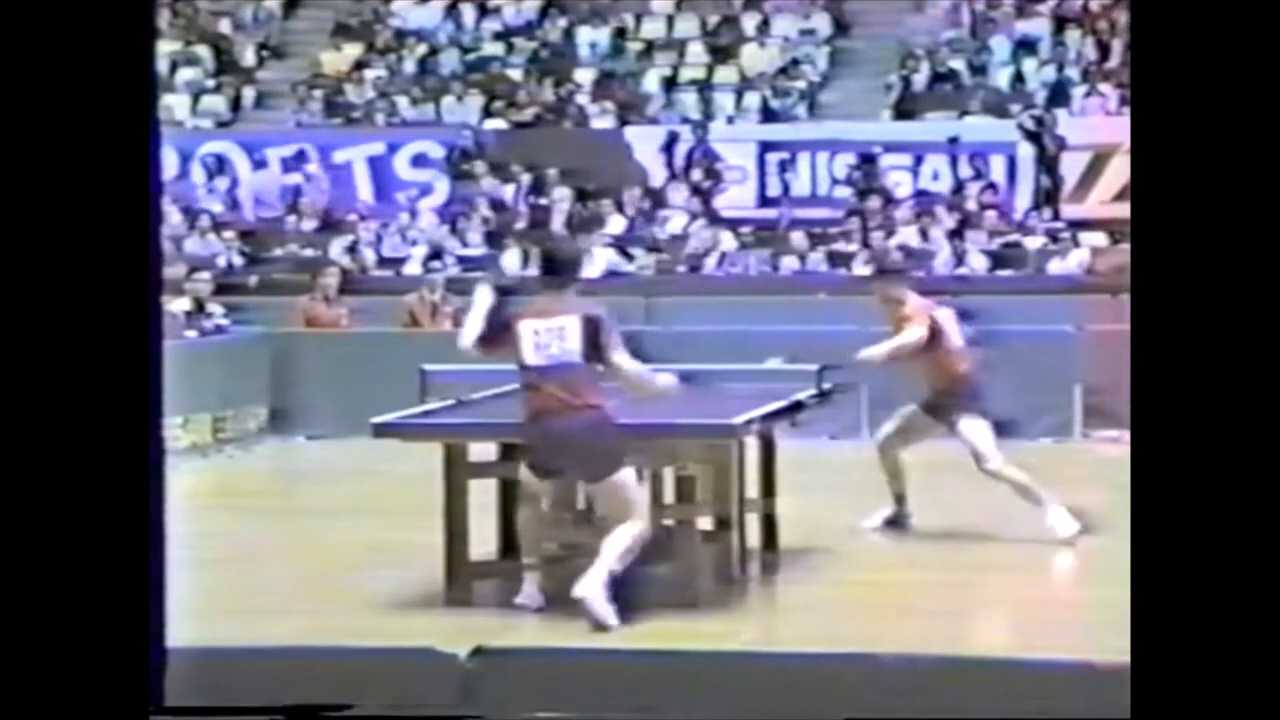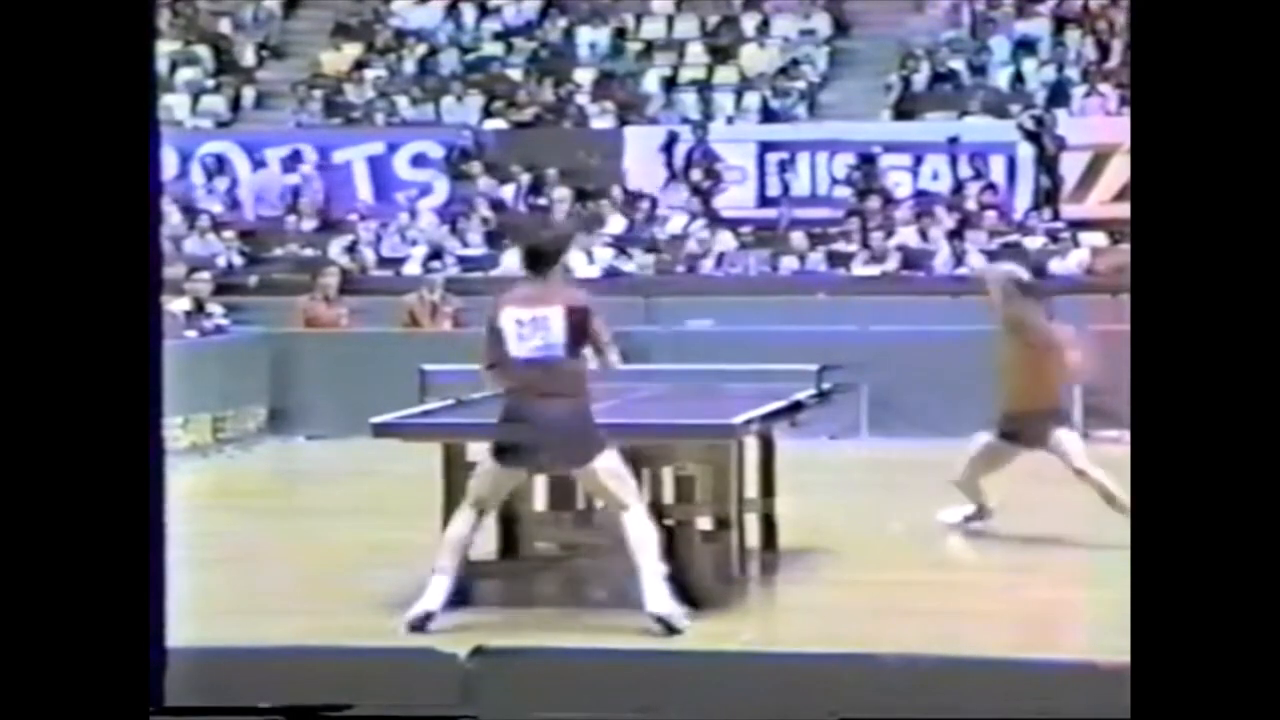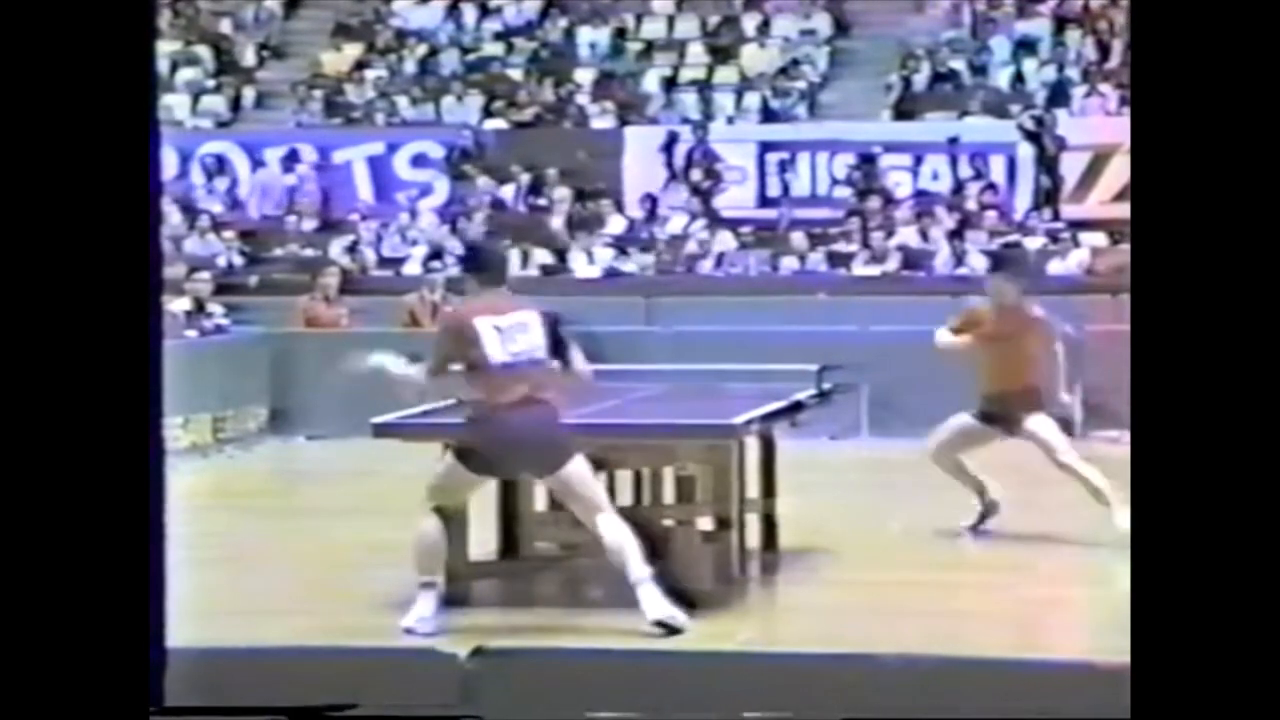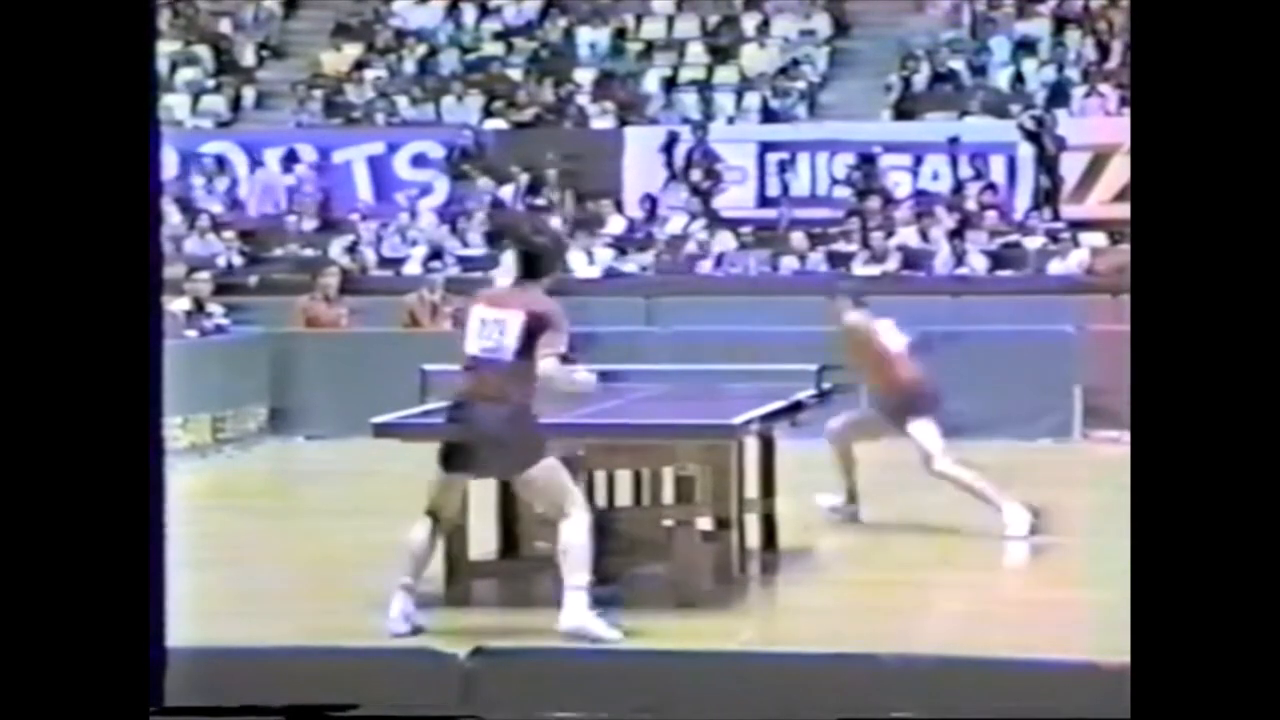
dt=0.3s
person 1, frame 1
left shoulder: (514, 318)
right shoulder: (590, 315)
left elbow: (467, 344)
right elbow: (623, 366)
left wrist: (481, 302)
right wrist: (658, 382)
left hip: (542, 433)
right hip: (592, 429)
left knee: (534, 494)
right knee: (637, 520)
left ankle: (530, 585)
right ankle: (595, 582)
person 1, frame 2
left shoulder: (502, 308)
right shoulder: (577, 302)
left elbow: (494, 378)
right elbow: (611, 361)
right wrist: (584, 365)
left hip: (520, 421)
right hip: (571, 419)
left knee: (472, 507)
right knee: (632, 507)
left ankle: (434, 597)
right ankle: (656, 593)
person 1, frame 3
left shoulder: (458, 315)
right shoulder: (540, 314)
left elbow: (429, 376)
right elbow: (581, 371)
left wrist: (395, 367)
left hip: (489, 429)
right hip: (543, 429)
left knee: (437, 507)
right knee: (602, 513)
left ankle: (425, 608)
right ankle: (650, 597)
person 1, frame 4
left shoulder: (482, 299)
right shoulder: (547, 311)
right elbow: (547, 371)
right wrist: (579, 379)
left hip: (463, 421)
right hip: (510, 425)
left knee: (437, 515)
right knee: (574, 512)
left ankle: (402, 605)
right ankle: (577, 608)
person 2, frame 1
left shoulder: (914, 310)
right shoulder: (916, 309)
left elbow: (917, 336)
left wrist: (880, 351)
left hip: (962, 395)
right hip: (940, 395)
left knee: (991, 465)
right knee: (885, 444)
left ankle: (1054, 511)
right ankle: (900, 511)
person 2, frame 2
left shoulder: (1059, 339)
right shoulder: (1014, 325)
left hip: (1051, 420)
right hip: (1013, 424)
left knee: (1083, 467)
right knee: (965, 481)
left ankle: (1130, 512)
right ankle: (980, 508)
person 2, frame 3
left shoulder: (1037, 320)
right shoulder: (976, 316)
left elbow: (1054, 349)
right elbow: (940, 337)
left wrist: (1061, 389)
right wrist: (959, 341)
left hip: (1028, 403)
right hip: (993, 407)
left knee: (1064, 458)
right knee: (938, 451)
left ankle: (1119, 511)
right ankle: (986, 500)
person 2, frame 4
left shoulder: (856, 327)
right shoulder: (880, 326)
left hip: (912, 400)
right hip: (893, 401)
left knee: (939, 465)
right knee: (835, 432)
left ankle: (1013, 510)
right ankle: (850, 503)
